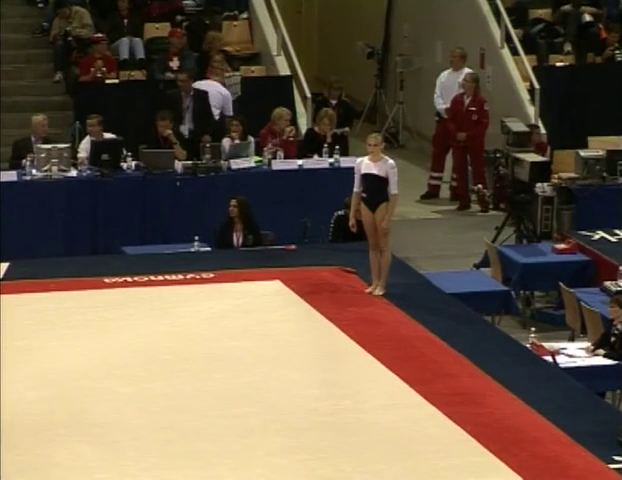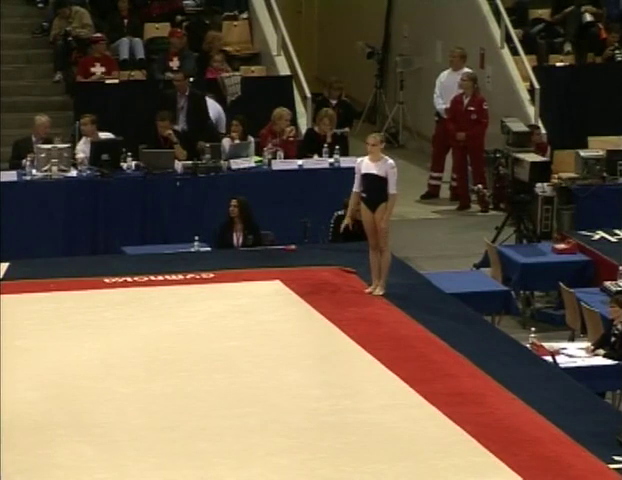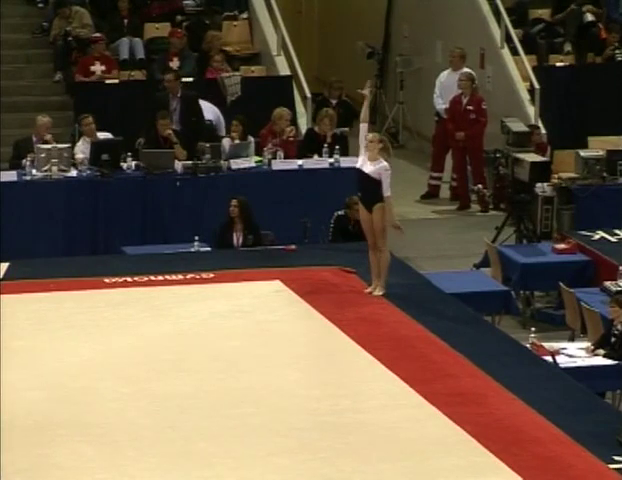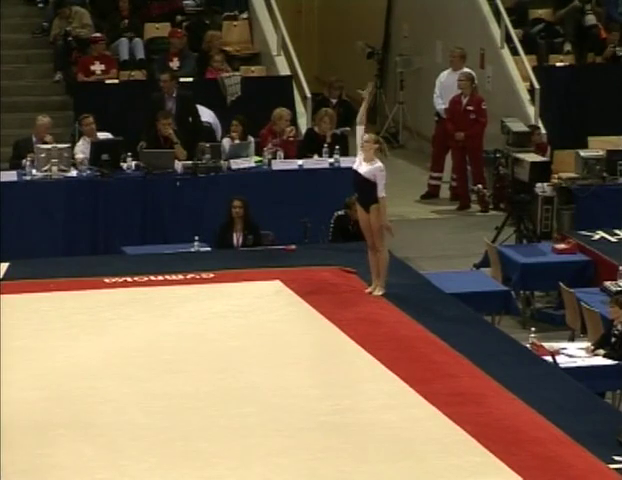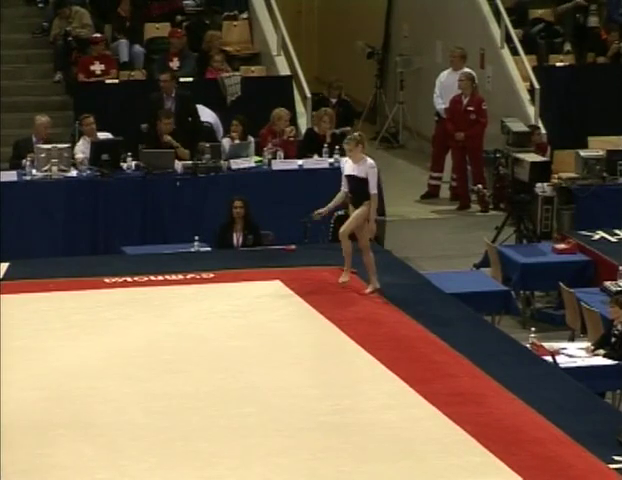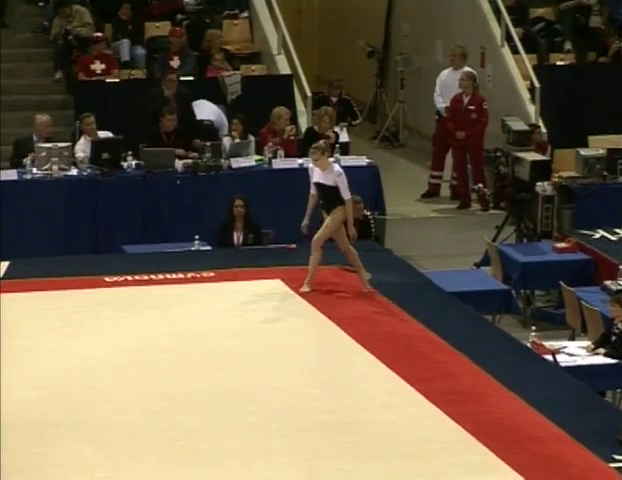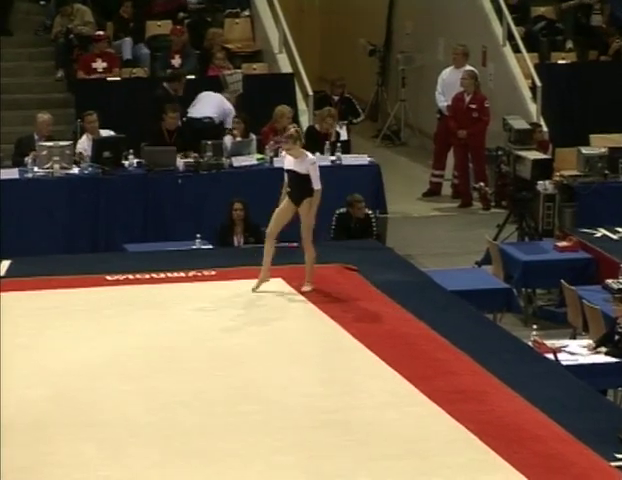
dt=0.4s
person 1, frame 1
left shoulder: (389, 164)
right shoulder: (360, 163)
left elbow: (394, 193)
right elbow: (357, 190)
left wrist: (388, 218)
right wrist: (352, 215)
left hip: (381, 205)
right hip: (366, 205)
left knee: (383, 246)
right knee: (372, 246)
left ankle: (382, 284)
right ankle: (374, 282)
person 1, frame 2
left shoulder: (388, 164)
right shoulder: (361, 163)
left elbow: (392, 193)
right elbow: (356, 190)
left wrist: (386, 219)
right wrist: (348, 216)
left hip: (381, 205)
right hip: (366, 205)
left knee: (382, 246)
right knee: (372, 245)
left ankle: (382, 284)
right ankle: (374, 282)
person 1, frame 3
left shoulder: (382, 166)
right shoulder: (363, 154)
left elbow: (386, 195)
right elbow: (363, 124)
left wrist: (391, 219)
right wrist: (367, 100)
left hip: (377, 206)
right hip: (362, 204)
left knee: (380, 246)
right knee: (371, 245)
left ankle: (381, 283)
right ankle: (374, 282)
person 1, frame 4
left shoulder: (378, 167)
right shoulder: (360, 156)
left elbow: (381, 195)
right elbow: (360, 124)
left wrist: (385, 220)
right wrist: (366, 101)
left hip: (374, 207)
right hip: (361, 205)
left knee: (379, 246)
right knee: (370, 245)
left ankle: (381, 284)
right ankle: (374, 282)
person 1, frame 5
left shoulder: (369, 165)
right shoulder: (346, 163)
left elbow: (374, 193)
right elbow: (344, 191)
left wrist: (372, 220)
right wrist: (327, 209)
left hip: (365, 205)
right hip: (352, 205)
left knee: (343, 232)
right knee: (363, 245)
left ankle: (347, 269)
right ankle: (373, 281)
person 1, frame 6
left shoulder: (336, 171)
right shoulder: (312, 169)
left elbow: (347, 198)
right elbow: (313, 194)
left wrist: (351, 225)
right wrist: (307, 217)
left hip: (338, 210)
right hip: (326, 210)
left knee: (316, 241)
right knee: (344, 246)
left ankle: (308, 282)
right ankle: (363, 275)
person 1, frame 7
left shoulder: (310, 160)
right shoulder: (286, 157)
left elbow: (317, 189)
left wrist: (312, 215)
right wrist: (280, 202)
left hip: (306, 200)
right hip: (290, 198)
left knee: (306, 241)
right knee: (270, 233)
left ankle: (309, 281)
right ankle: (264, 274)
person 2, frame 1
right shoulder: (444, 75)
right elbow: (437, 95)
right wrist: (444, 108)
right hip: (443, 117)
right knee: (437, 152)
left ankle: (456, 190)
right ankle: (433, 188)
person 2, frame 2
right shoulder: (444, 75)
right elbow: (437, 95)
right wrist: (443, 109)
right hip: (443, 117)
right knee: (437, 152)
left ankle: (456, 189)
right ankle: (433, 188)
person 2, frame 3
right shoulder: (443, 75)
right elbow: (436, 95)
right wrist: (443, 109)
right hip: (442, 117)
right knee: (437, 152)
left ankle: (456, 189)
right ankle: (433, 188)
person 2, frame 4
left shoulder: (469, 75)
right shoulder: (443, 75)
right elbow: (436, 95)
right wrist: (443, 109)
right hip: (442, 117)
right knee: (437, 153)
right ankle: (433, 188)
person 2, frame 5
right shoulder: (443, 75)
right elbow: (436, 95)
right wrist: (443, 109)
right hip: (443, 117)
right knee: (437, 153)
right ankle: (433, 188)
person 2, frame 6
right shoulder: (444, 74)
right elbow: (437, 94)
right wrist: (444, 108)
right hip: (443, 116)
right knee: (438, 151)
right ankle: (433, 187)
person 2, frame 7
right shoulder: (446, 72)
right elbow: (439, 92)
right wrist: (445, 106)
right hip: (445, 114)
right knee: (439, 150)
left ankle: (458, 187)
right ankle: (435, 186)
person 3, frame 1
left shoulder: (481, 101)
right shoulder: (456, 99)
left elbow: (484, 124)
right elbow: (450, 120)
left wrist: (468, 135)
right wrist: (455, 133)
left hip: (475, 142)
right hip: (457, 141)
left knee: (478, 170)
right knee: (460, 171)
left ankle: (483, 202)
right ankle: (464, 201)
person 3, frame 2
left shoulder: (480, 101)
right shoulder: (456, 100)
left elbow: (483, 123)
right elbow: (450, 120)
left wrist: (467, 134)
right wrist: (455, 133)
left hip: (475, 142)
right hip: (457, 141)
left knee: (478, 170)
right knee: (460, 170)
left ankle: (483, 202)
right ankle: (464, 201)
person 3, frame 3
left shoulder: (478, 100)
right shoulder: (455, 100)
left elbow: (482, 123)
right elbow: (449, 120)
left wrist: (466, 134)
right wrist: (454, 133)
left hip: (474, 142)
right hip: (457, 141)
left knee: (477, 170)
right knee: (459, 171)
left ankle: (483, 202)
right ankle: (464, 201)
person 3, frame 4
left shoulder: (478, 100)
right shoulder: (454, 100)
left elbow: (482, 123)
right elbow: (449, 120)
left wrist: (466, 134)
right wrist: (454, 133)
left hip: (473, 142)
right hip: (456, 141)
left knee: (477, 170)
right knee: (459, 171)
left ankle: (483, 202)
right ankle: (464, 201)
person 3, frame 5
left shoulder: (479, 101)
right shoulder: (455, 100)
left elbow: (482, 123)
right elbow: (449, 120)
left wrist: (466, 135)
right wrist: (454, 133)
left hip: (474, 142)
right hip: (456, 141)
left knee: (477, 170)
right knee: (459, 171)
left ankle: (483, 202)
right ankle: (464, 201)
person 3, frame 6
left shoulder: (480, 100)
right shoulder: (455, 99)
left elbow: (483, 122)
right elbow: (449, 119)
left wrist: (467, 134)
right wrist: (454, 132)
left hip: (474, 141)
right hip: (457, 140)
left knee: (478, 169)
right knee: (460, 169)
left ankle: (483, 201)
right ankle: (464, 200)
person 3, frame 7
left shoulder: (481, 99)
right shoulder: (457, 98)
left elbow: (485, 121)
right elbow: (451, 118)
left wrist: (468, 132)
right wrist: (456, 131)
left hip: (476, 139)
right hip: (458, 139)
left knee: (479, 168)
right knee: (461, 168)
left ankle: (485, 199)
right ankle: (466, 198)
